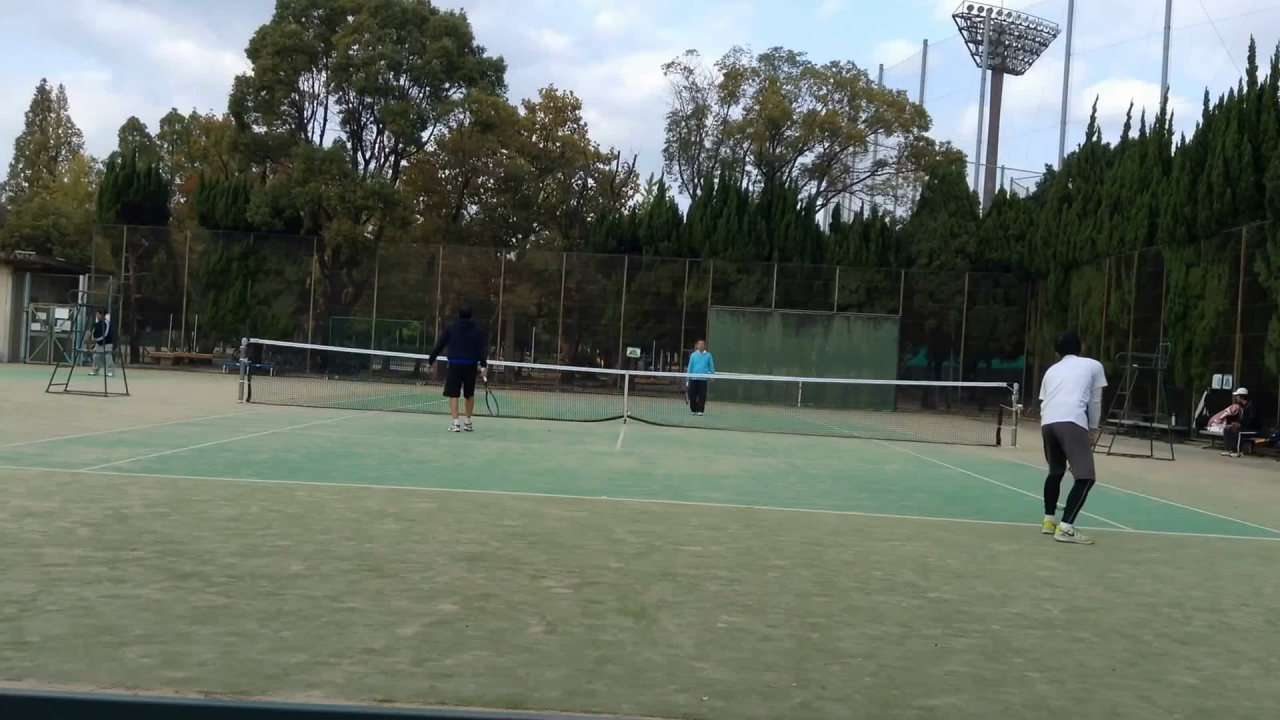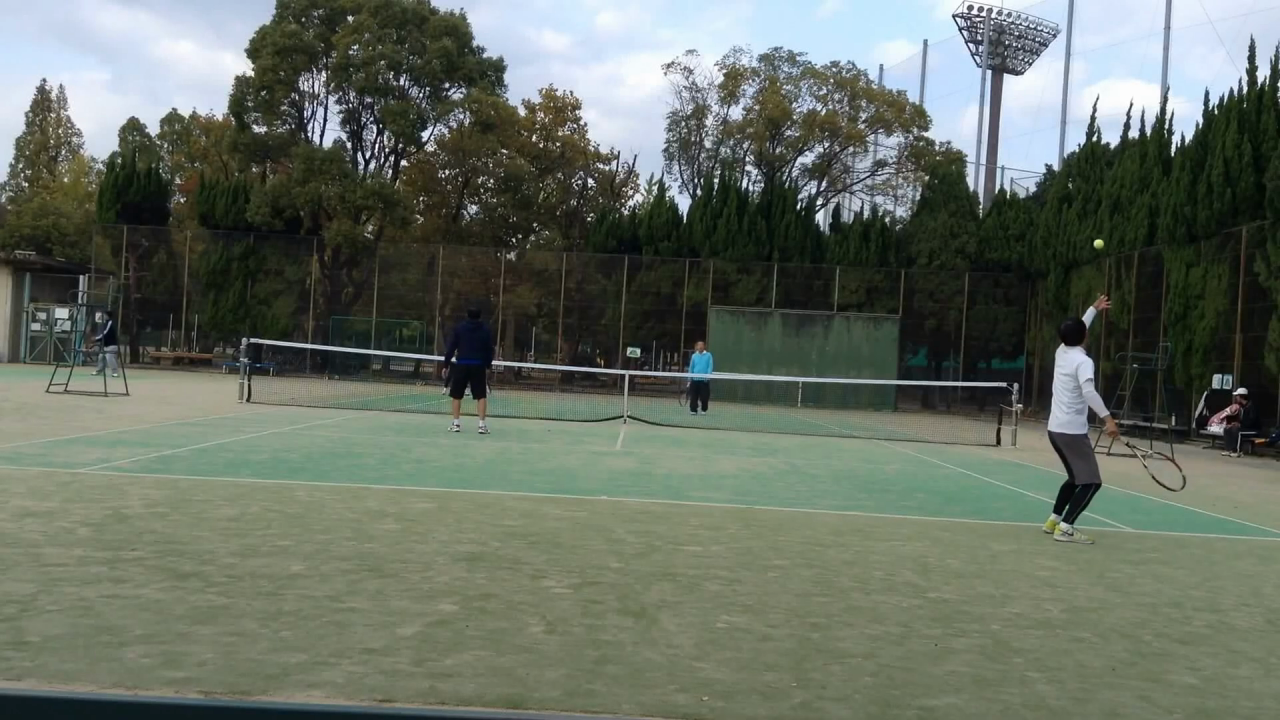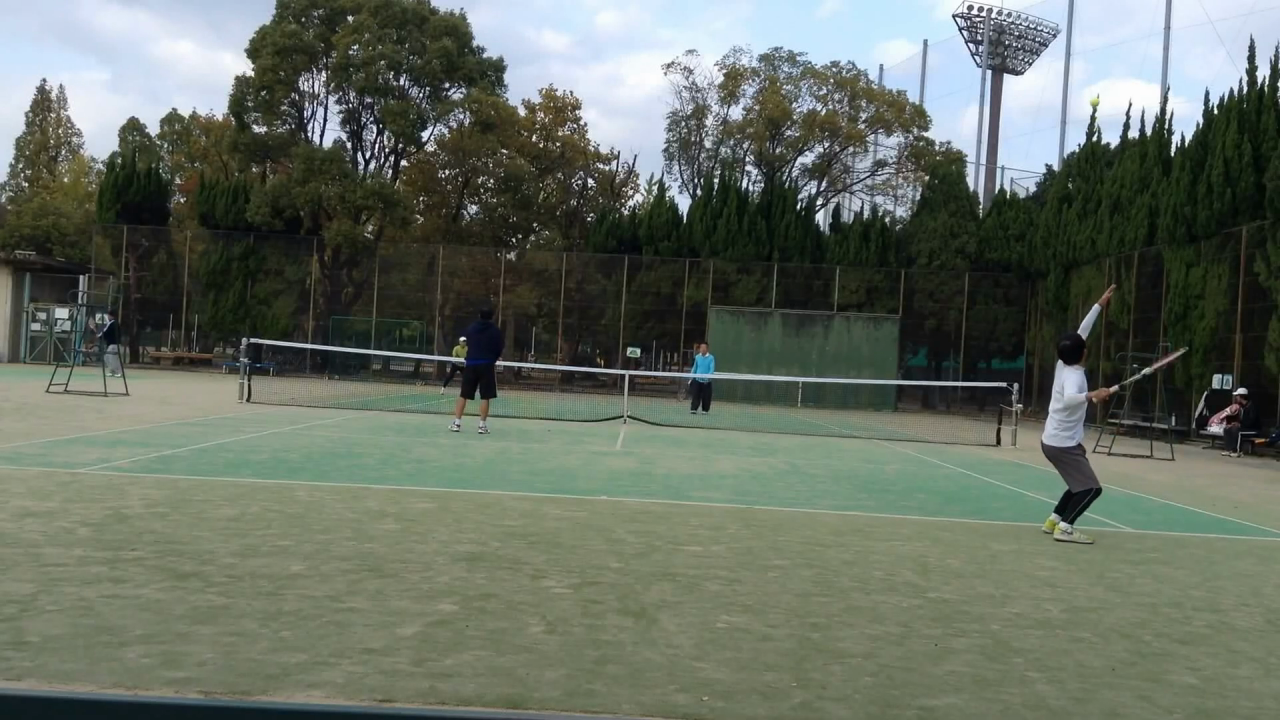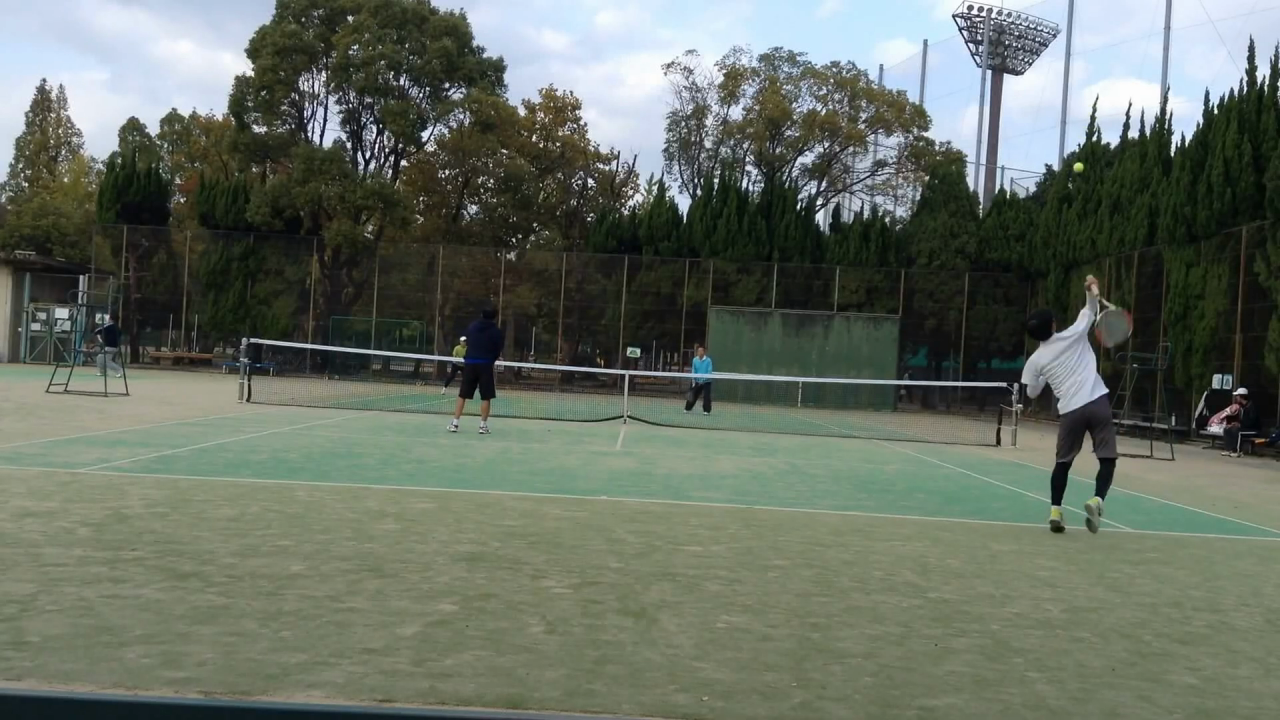
dt=0.4s
person 1, frame 1
left shoulder: (1051, 371)
right shoulder: (1093, 365)
right elbow: (1095, 401)
left wrist: (1052, 444)
right wrist: (1093, 430)
left hip: (1048, 423)
right hip: (1072, 423)
left knee: (1055, 473)
right knee: (1085, 477)
left ankle: (1049, 520)
right ankle: (1065, 527)
person 1, frame 2
left shoulder: (1061, 353)
right shoulder: (1083, 362)
left elbow: (1074, 331)
right elbow: (1089, 392)
left wrist: (1094, 309)
right wrist: (1108, 418)
left hip: (1055, 429)
right hip: (1072, 431)
left knee: (1076, 478)
right knee: (1091, 482)
left ankle: (1054, 520)
right ankle: (1064, 528)
person 1, frame 3
left shoulder: (1062, 365)
right shoulder: (1073, 377)
left elbow: (1081, 332)
right elbow: (1069, 399)
left wrist: (1098, 306)
right wrist: (1090, 395)
left hip: (1053, 441)
right hip: (1062, 444)
left knee: (1080, 484)
right knee: (1091, 488)
left ankle: (1054, 520)
right ankle: (1064, 527)
person 1, frame 4
left shoulder: (1034, 361)
right shoulder: (1072, 337)
left elbow: (1032, 392)
right elbow: (1090, 313)
right wrist: (1092, 291)
left hip: (1070, 412)
right hip: (1097, 403)
left knee: (1063, 462)
right knee: (1108, 460)
left ankle: (1056, 511)
right ankle: (1096, 501)
